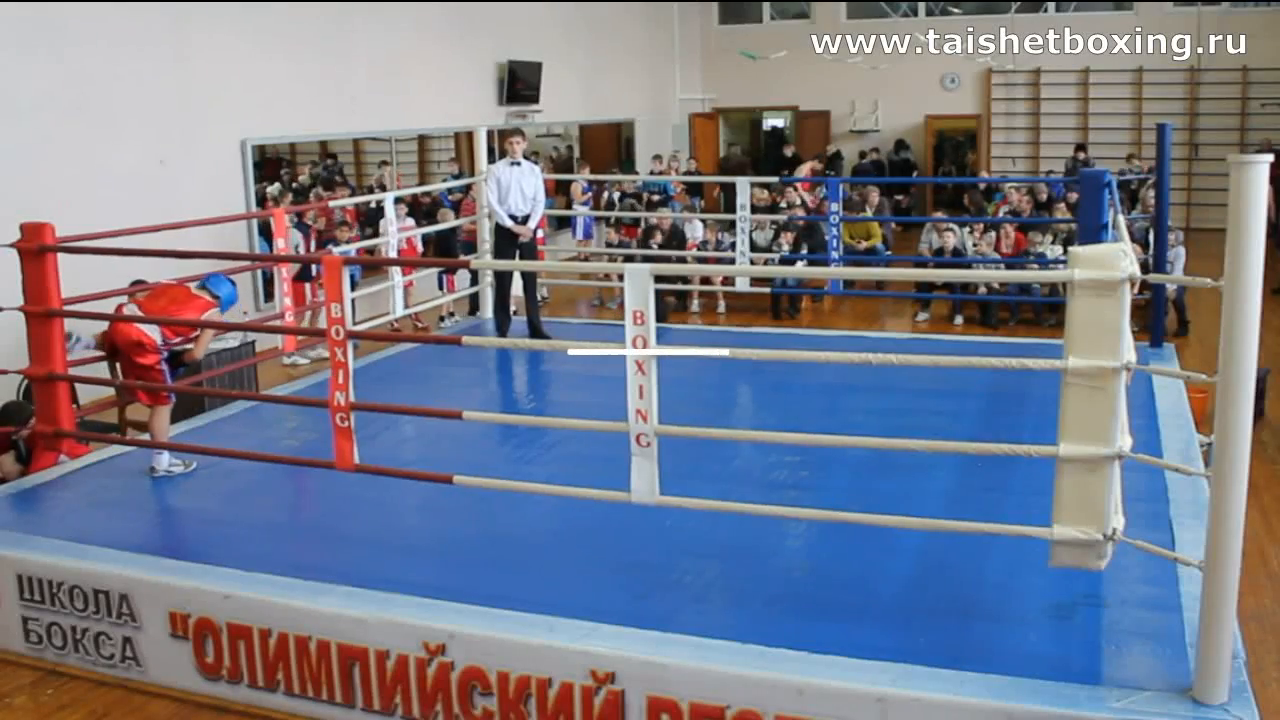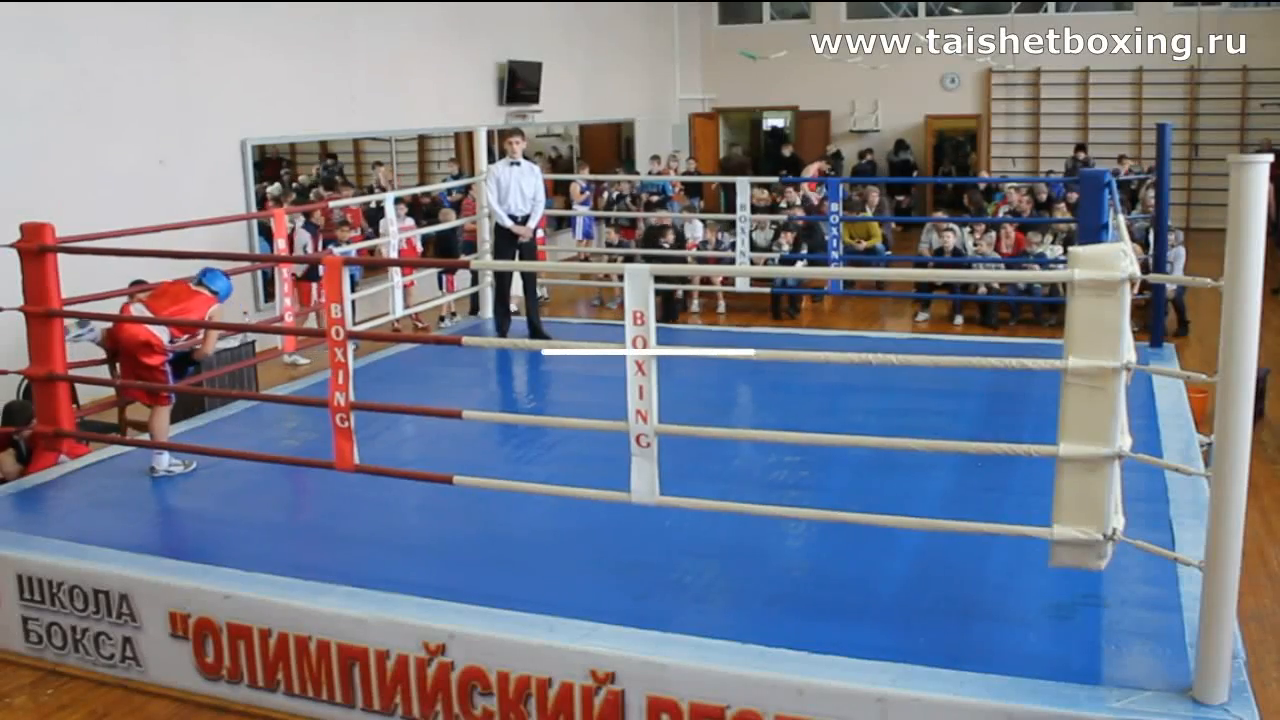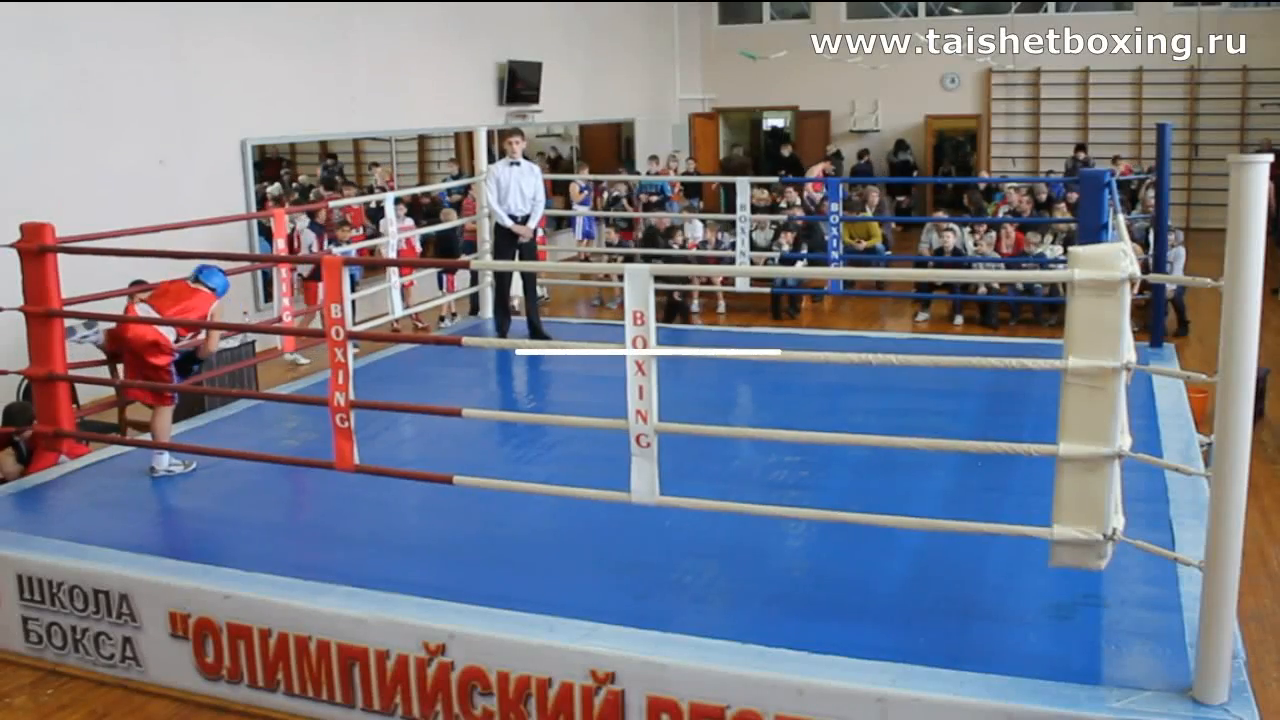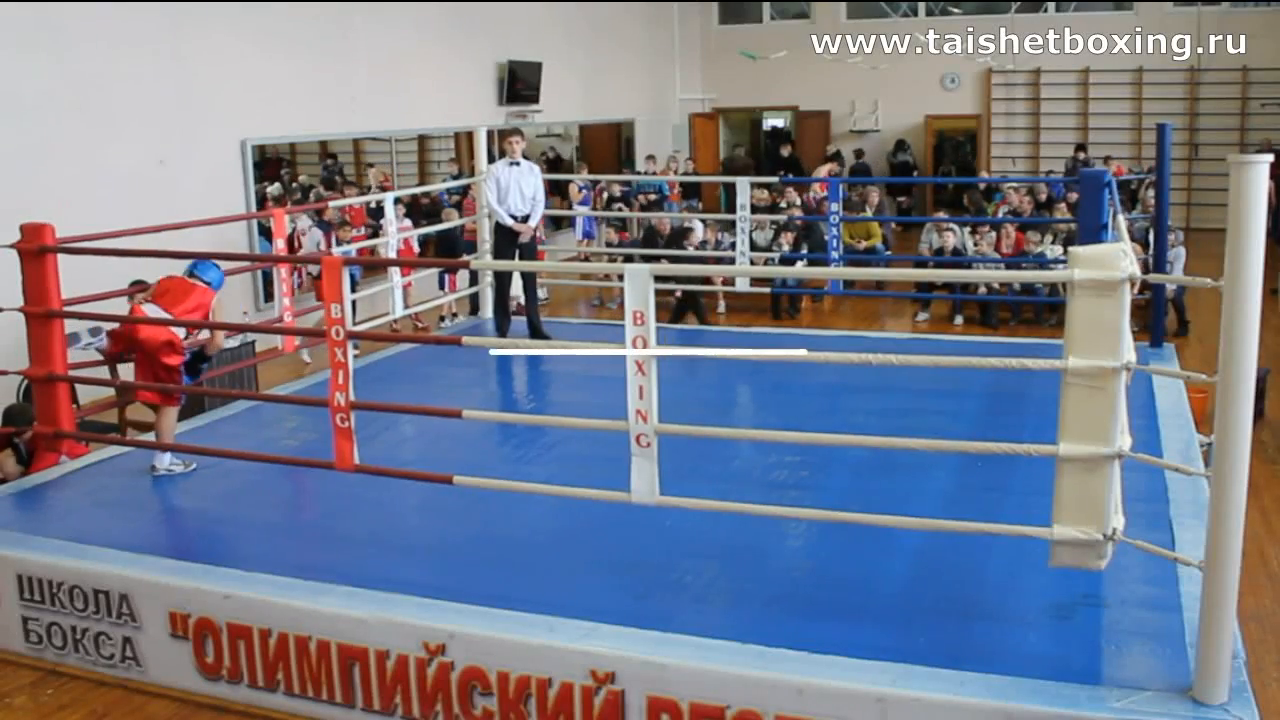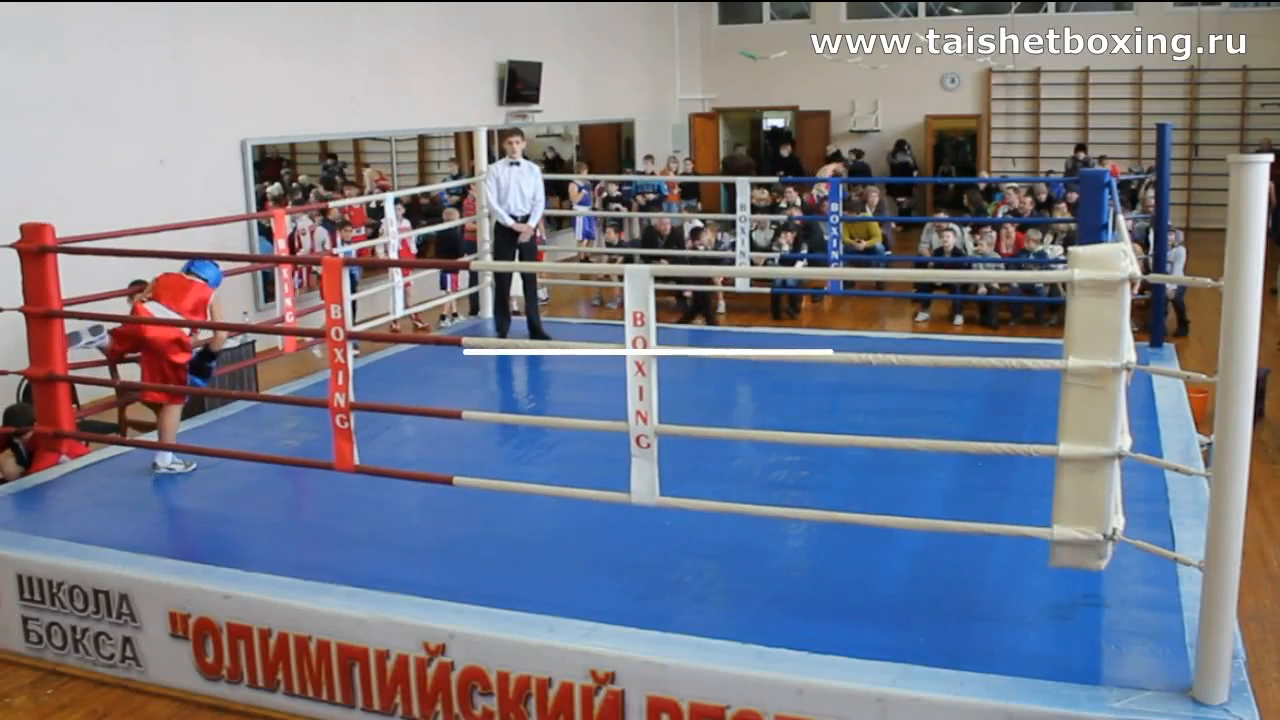
dt=0.1s
person 1, frame 1
left shoulder: (534, 170)
right shoulder: (496, 170)
left elbow: (539, 202)
right elbow: (493, 203)
left wrist: (529, 227)
right wrist: (512, 225)
left hip: (528, 226)
right hip: (505, 226)
left knee: (530, 278)
right knee: (502, 279)
left ankle: (535, 328)
right ankle: (502, 329)
person 1, frame 2
left shoulder: (534, 170)
right shoulder: (495, 170)
left elbow: (540, 201)
right elbow: (492, 203)
left wrist: (529, 227)
right wrist: (512, 226)
left hip: (527, 225)
right hip: (505, 226)
left knee: (530, 278)
right knee: (502, 279)
left ankle: (535, 328)
right ankle: (502, 330)
person 1, frame 3
left shoulder: (533, 170)
right shoulder: (495, 170)
left elbow: (539, 201)
right elbow: (492, 203)
left wrist: (530, 227)
right wrist: (512, 226)
left hip: (527, 225)
right hip: (505, 226)
left knee: (530, 278)
right knee: (502, 279)
left ankle: (535, 328)
right ankle: (502, 330)
person 1, frame 4
left shoulder: (533, 170)
right shoulder: (495, 170)
left elbow: (539, 201)
right elbow: (492, 203)
left wrist: (530, 226)
right wrist: (512, 224)
left hip: (528, 225)
right hip: (504, 226)
left knee: (530, 278)
right knee: (502, 279)
left ankle: (535, 328)
right ankle: (502, 330)
person 1, frame 5
left shoulder: (533, 170)
right shoulder: (495, 170)
left elbow: (539, 201)
right elbow: (492, 203)
left wrist: (530, 225)
right wrist: (513, 224)
left hip: (528, 225)
right hip: (504, 226)
left knee: (530, 278)
right knee: (502, 279)
left ankle: (535, 328)
right ankle: (502, 330)
person 2, frame 1
left shoulder: (177, 287)
right shoulder: (212, 312)
left elbow: (141, 299)
right elbow: (197, 354)
left hip: (123, 320)
right hip: (144, 340)
right knee: (163, 401)
left ankle: (80, 341)
right ankle: (161, 462)
person 2, frame 2
left shoulder: (175, 284)
right shoulder: (214, 307)
left elbow: (143, 301)
right elbow: (207, 350)
left hip: (128, 319)
right hip: (150, 339)
left knee: (114, 344)
right knee: (162, 402)
right ankle: (160, 462)
person 2, frame 3
left shoulder: (173, 284)
right shoulder: (214, 304)
left elbow: (142, 301)
right elbow: (211, 347)
right wrist: (191, 360)
left hip: (133, 318)
right hip: (155, 340)
left knee: (115, 346)
right knee: (165, 401)
right ankle: (161, 462)
person 2, frame 4
left shoulder: (167, 280)
right shoulder: (211, 297)
left elbow: (138, 301)
right elbow: (217, 340)
right wrist: (199, 361)
left hip: (140, 319)
right hip: (165, 337)
left knee: (114, 347)
right knee: (170, 401)
right ankle: (163, 461)
person 2, frame 5
left shoulder: (164, 277)
right shoulder: (209, 293)
left elbow: (138, 300)
right elbow: (220, 336)
right wrist: (206, 360)
left hip: (144, 318)
right hip: (171, 336)
left knee: (115, 348)
right knee: (173, 399)
left ankle: (101, 339)
right ankle: (164, 459)
